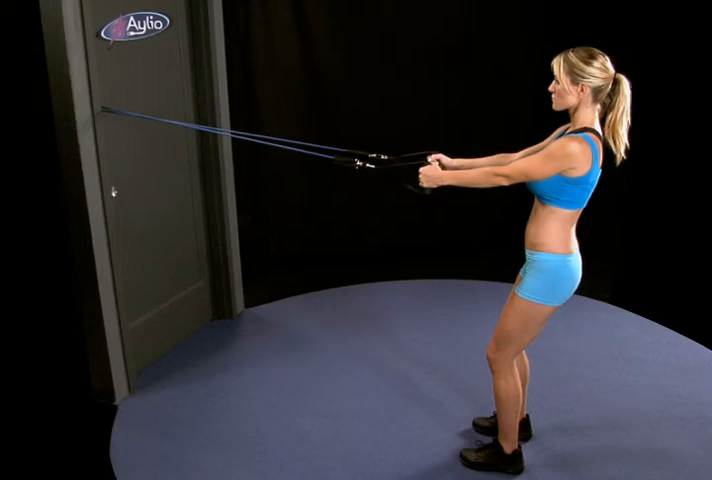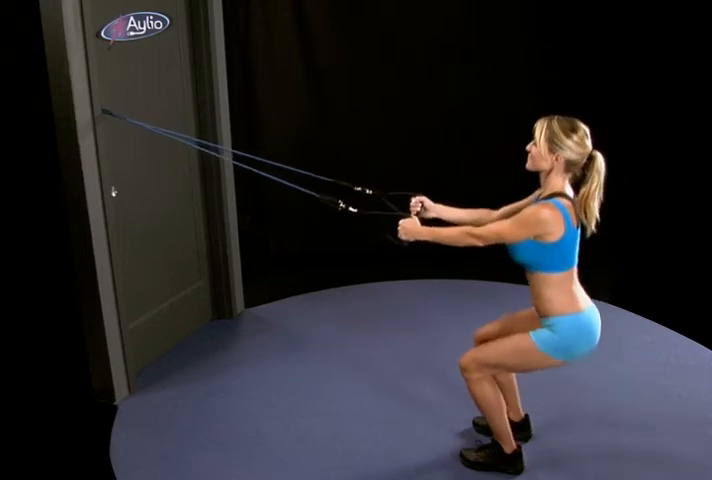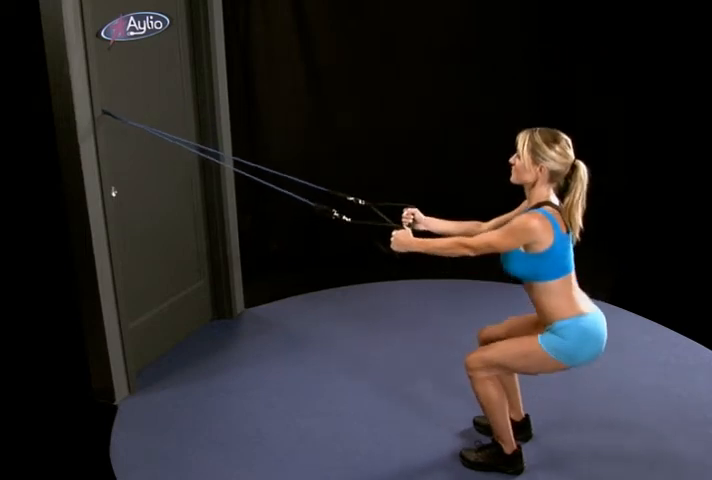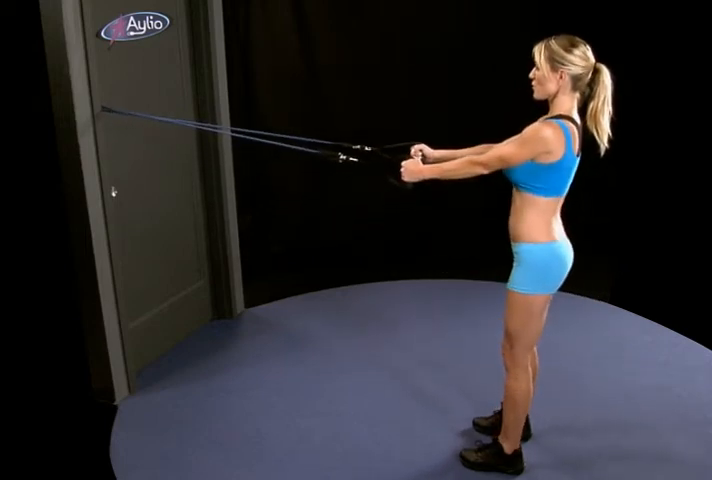
dt=1s
person 1, frame 1
left shoulder: (576, 147)
right shoulder: (572, 133)
left elbow: (504, 176)
right elbow: (513, 158)
left wrist: (443, 178)
right wrist: (454, 163)
left hip: (550, 268)
right hip: (547, 261)
left knee: (499, 355)
right knee: (511, 344)
left ankle: (507, 451)
right ankle: (516, 420)
person 1, frame 2
left shoulder: (547, 214)
right shoulder: (552, 197)
left elbow: (478, 237)
right elbow: (492, 217)
left wrist: (420, 233)
right wrist: (436, 210)
left hip: (568, 330)
right hip: (565, 317)
left knee: (472, 364)
right knee: (484, 339)
left ankle: (507, 452)
right ankle: (515, 420)
person 1, frame 3
left shoulder: (535, 224)
right shoulder: (540, 208)
left elbow: (471, 247)
right elbow: (482, 228)
left wrist: (412, 244)
right wrist: (428, 223)
left hip: (575, 334)
right hip: (571, 321)
left knee: (478, 364)
right knee: (489, 339)
left ankle: (507, 452)
right ankle: (516, 420)
person 1, frame 4
left shoulder: (549, 132)
right shoulder: (561, 124)
left elbow: (483, 165)
right elbow: (494, 150)
left wrist: (424, 172)
right wrist: (437, 154)
left hip: (538, 257)
right hip: (546, 252)
left knee: (515, 355)
right knee: (523, 348)
left ankle: (507, 451)
right ankle: (514, 419)
